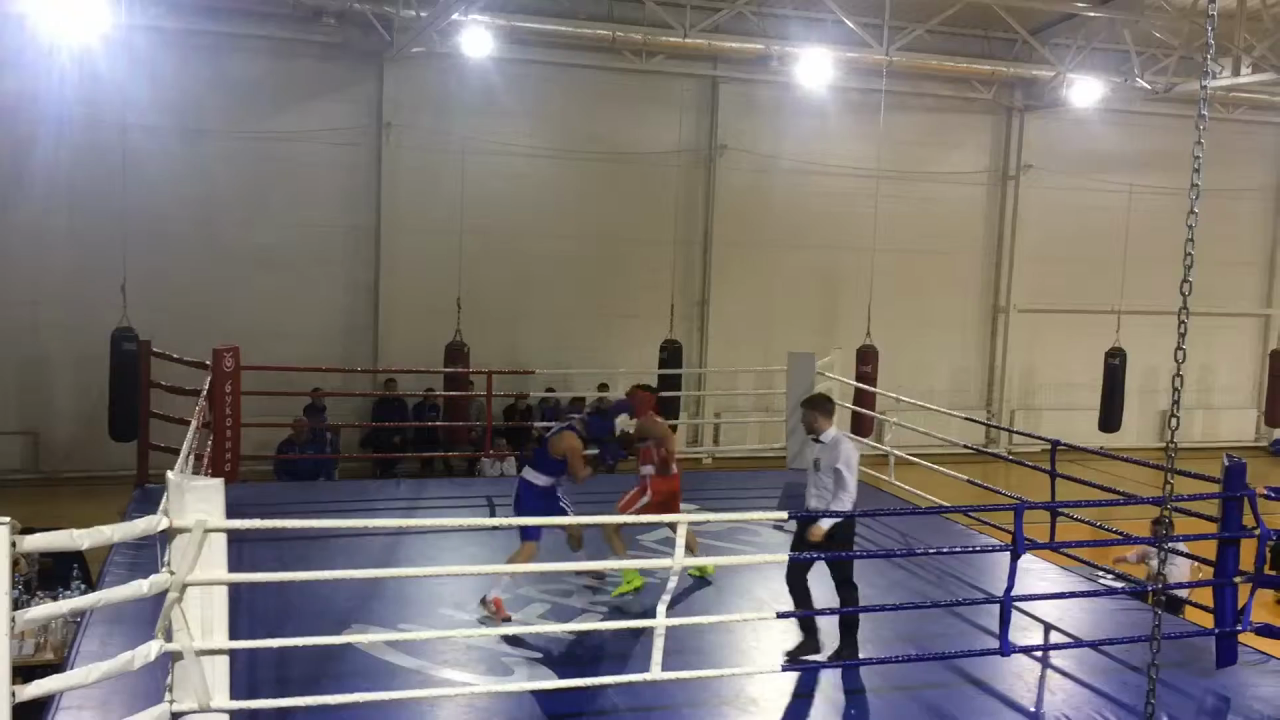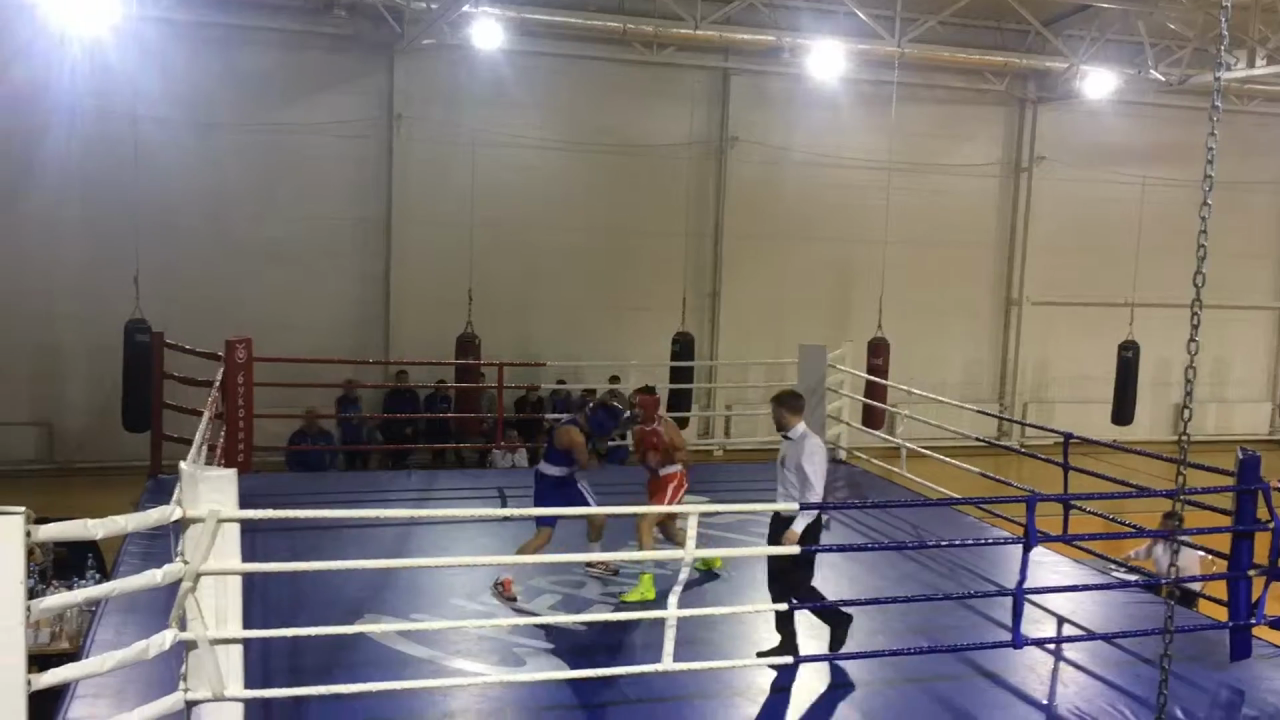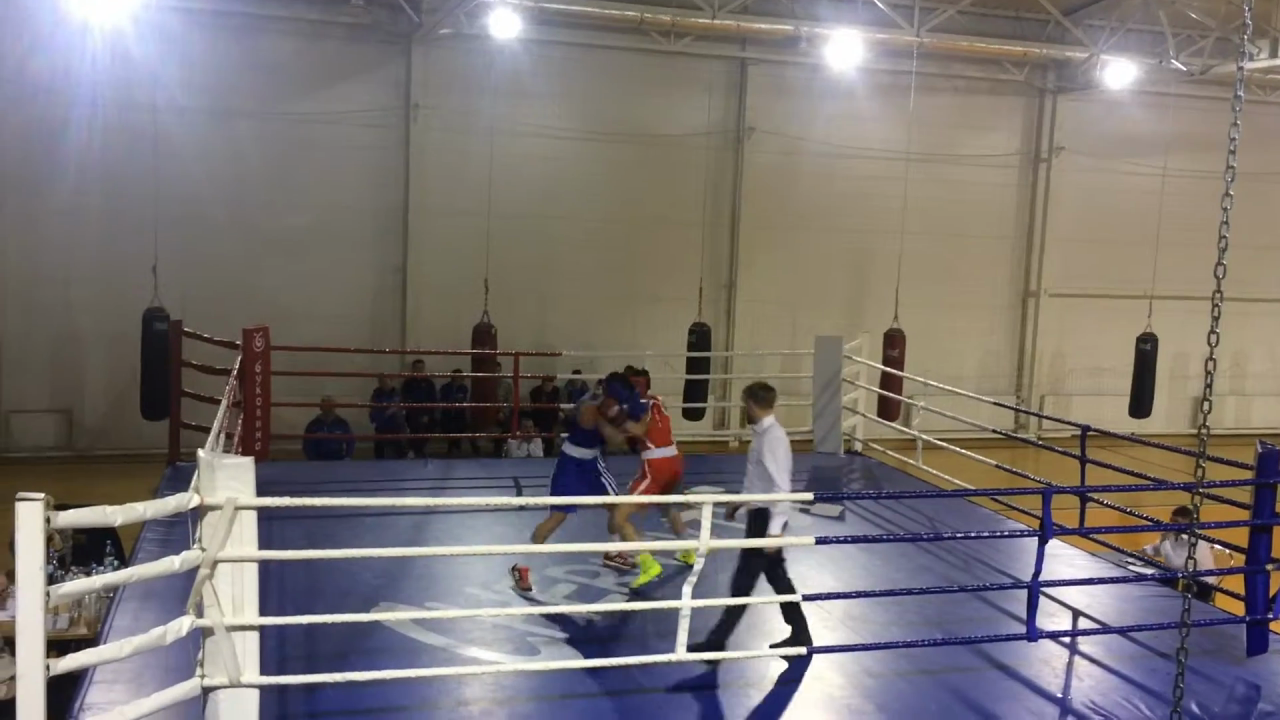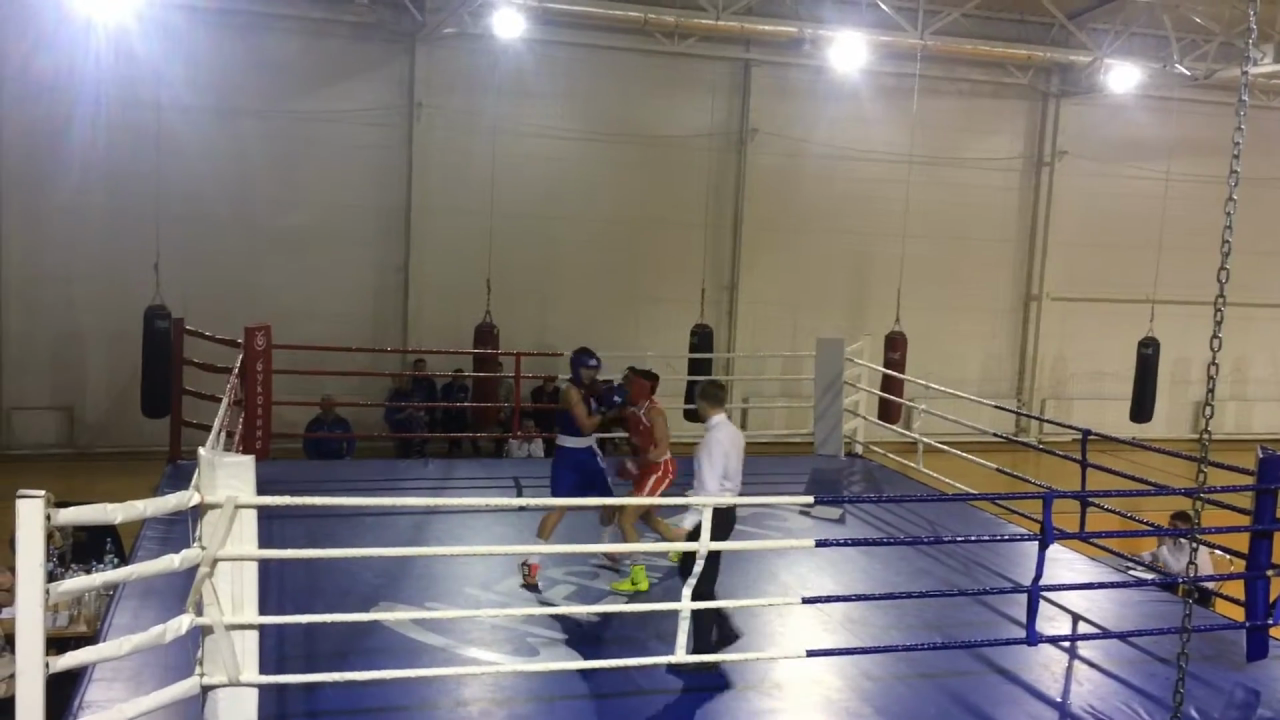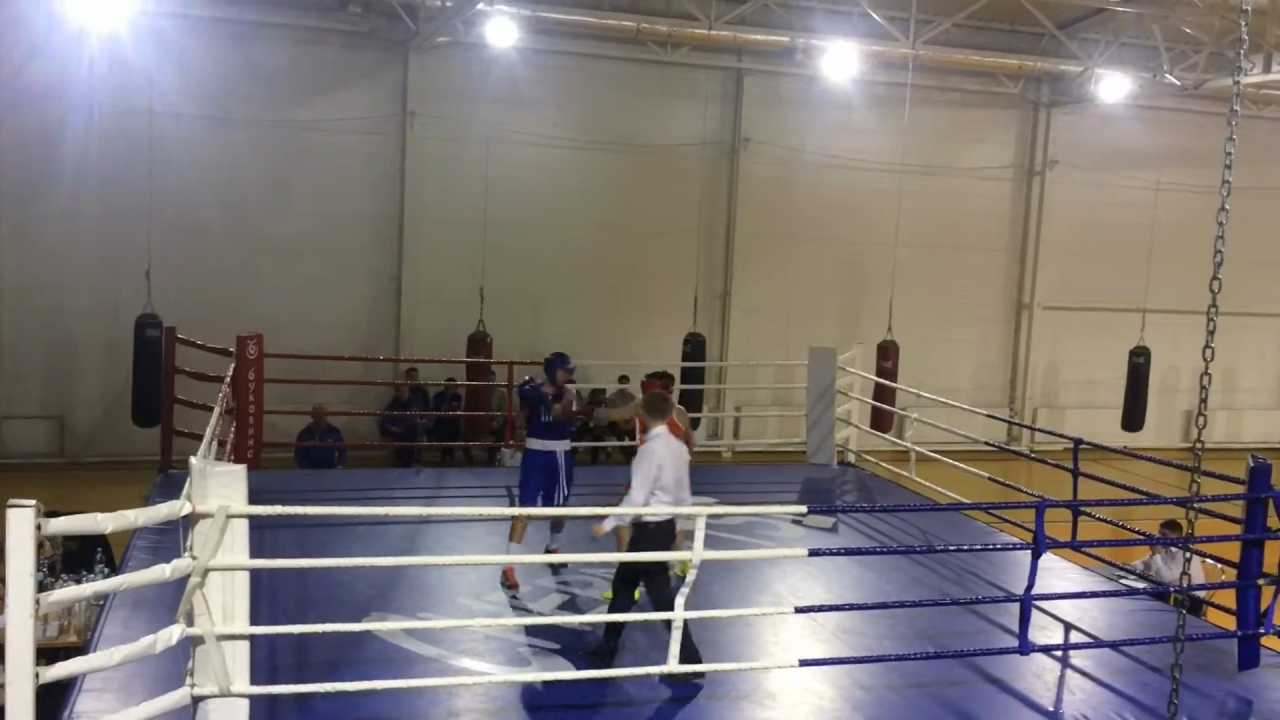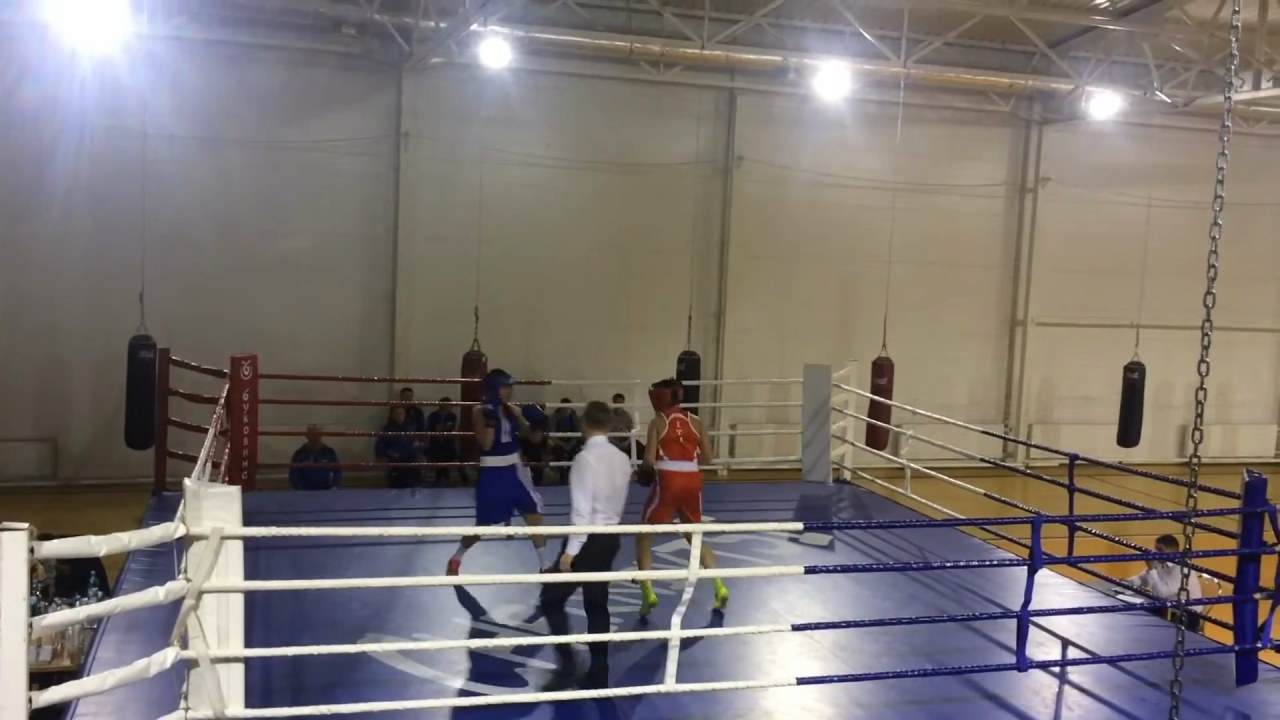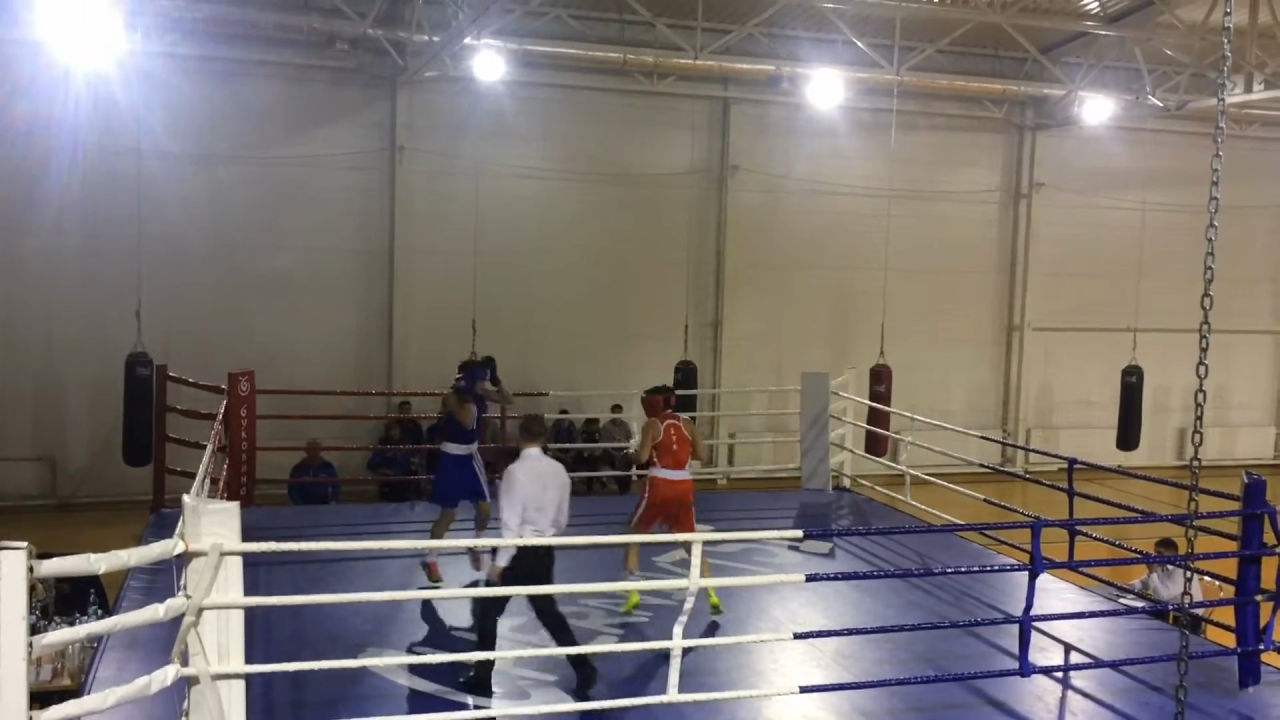
dt=0.3s
person 1, frame 1
left shoulder: (843, 448)
right shoulder: (815, 445)
left elbow: (847, 495)
left wrist: (823, 524)
right wrist: (806, 518)
left hip: (836, 525)
right hip: (811, 519)
left knee: (844, 584)
right knee: (794, 577)
left ankle: (848, 645)
right ankle: (810, 639)
person 1, frame 2
left shoulder: (810, 445)
right shoulder: (788, 442)
left elbow: (814, 493)
left wrist: (797, 528)
left hip: (801, 524)
right hip: (783, 520)
left knee: (798, 586)
right knee: (777, 582)
left ankle: (838, 621)
right ankle: (787, 642)
person 1, frame 3
left shoulder: (772, 438)
right shoulder: (765, 434)
left elbow: (781, 487)
left wrist: (775, 528)
right wrist: (739, 502)
left hip: (765, 518)
right hip: (761, 514)
left knee: (743, 581)
right knee: (776, 576)
left ankle: (716, 644)
right ankle: (799, 634)
person 1, frame 4
left shoulder: (715, 438)
right shoulder: (732, 432)
left elbow: (709, 488)
left wrist: (687, 522)
left hip: (713, 516)
right hip: (723, 513)
left knee: (700, 582)
right knee: (690, 571)
left ankle: (705, 647)
right ankle: (724, 629)
person 1, frame 5
left shoulder: (650, 449)
right shoulder: (679, 447)
left elbow: (636, 497)
right elbow: (684, 497)
left wrist: (608, 525)
right wrist: (675, 519)
left hip: (650, 530)
right hip: (665, 525)
left knee: (663, 598)
right knee: (623, 585)
left ankle: (689, 661)
right ankle: (606, 649)
person 1, frame 6
left shoulder: (586, 458)
right shoulder: (622, 458)
left elbow: (582, 509)
left wrist: (571, 550)
left hip: (589, 541)
right hip: (611, 538)
left knee: (552, 600)
right knee: (597, 605)
left ankle: (568, 664)
right ankle: (599, 672)
person 1, frame 7
left shoulder: (515, 471)
right shoulder: (559, 471)
left elbow: (510, 522)
right elbow: (560, 518)
left wrist: (500, 561)
left hip: (521, 552)
right hip: (545, 551)
left knee: (488, 613)
right knee: (549, 613)
left ankle: (482, 679)
right ankle: (584, 671)
person 2, frame 1
left shoulder: (646, 423)
right shoulder: (650, 422)
left elbow: (669, 439)
left wrist: (666, 462)
left hip: (654, 484)
right hip: (670, 483)
left knee: (610, 527)
right knee: (676, 523)
left ankle: (631, 576)
right ankle: (703, 565)
person 2, frame 2
left shoulder: (666, 425)
right shoulder: (638, 429)
left elbow: (683, 454)
right elbow: (642, 456)
right wrist: (651, 456)
left hip: (673, 481)
right hip: (656, 483)
left knee: (644, 526)
right knee: (668, 531)
left ankle: (647, 585)
right ankle: (709, 558)
person 2, frame 3
right shoulder: (656, 403)
left elbow: (638, 432)
left hip: (655, 468)
right hip: (673, 464)
left knee: (618, 518)
right knee: (668, 507)
left ankle: (648, 564)
right ankle: (688, 552)
person 2, frame 4
left shoulder: (653, 412)
right shoulder: (632, 410)
left elbow: (658, 451)
left wrist: (634, 464)
left hip: (659, 470)
right hip: (646, 469)
left knee: (625, 518)
right knee: (648, 517)
left ankle: (638, 577)
person 2, frame 5
left shoulder: (643, 407)
right shoulder: (680, 413)
left elbow: (612, 415)
right elbow: (691, 443)
left wrist: (594, 412)
left knee: (623, 524)
right ankle: (684, 563)
person 2, frame 6
left shoulder: (658, 421)
right shoulder: (694, 421)
left elbow: (650, 457)
right elbow: (707, 455)
left wrist: (644, 468)
left hip: (667, 480)
right hip: (692, 480)
left knee: (643, 537)
left ankle: (648, 592)
right ankle: (719, 588)
person 2, frame 7
left shoulder: (652, 425)
right shoulder: (687, 424)
left elbow: (642, 457)
right elbow: (701, 455)
left wrist: (639, 456)
left hip: (658, 488)
right hip: (684, 487)
right knee: (691, 543)
left ankle: (633, 594)
right ankle: (711, 594)
person 3, frame 1
left shoulder: (573, 426)
right shoulder: (573, 441)
right elbow: (579, 477)
left hip: (546, 487)
right hip: (532, 489)
left knee: (574, 527)
right knee: (530, 547)
left ankle: (581, 564)
right ankle: (492, 598)
person 3, frame 2
left shoulder: (582, 418)
right shoulder: (572, 434)
right elbow: (585, 465)
left hip: (569, 477)
right hip: (549, 480)
left knee: (598, 519)
right knee: (544, 535)
left ankle: (594, 561)
right ankle: (503, 580)
person 3, frame 3
left shoulder: (607, 404)
right shoulder: (594, 410)
right elbow: (614, 439)
left hip: (591, 460)
right hip: (572, 463)
right knee: (558, 516)
right ankle: (521, 567)
person 3, frame 4
left shoulder: (592, 385)
right shoulder: (570, 390)
left elbow: (597, 415)
right elbow: (587, 427)
right wrist: (606, 409)
left hip: (589, 450)
right hip: (567, 452)
left knee: (609, 501)
right knee: (558, 508)
right ankle: (531, 562)
person 3, frame 5
left shoulder: (567, 393)
right shoulder: (534, 391)
left elbow: (567, 414)
right elbow: (525, 419)
left wrist: (547, 403)
right wrist: (526, 402)
left hip: (561, 456)
right hip: (535, 455)
left knee: (559, 510)
right knee: (525, 510)
left ankle: (552, 547)
right ankle: (509, 566)
person 3, frame 6
left shoulder: (511, 409)
right shoulder: (480, 413)
left elbow: (528, 433)
right elbow: (486, 445)
right wrist: (491, 418)
left hip: (513, 469)
right hip: (491, 473)
left knee: (535, 518)
right knee: (483, 526)
left ankle: (546, 567)
right ankle: (455, 559)
person 3, frame 7
left shoulder: (480, 394)
right shoulder: (451, 397)
left elbow: (507, 400)
right elbow: (466, 421)
left wrist: (495, 379)
right wrist: (466, 396)
left hip: (471, 456)
right hip: (452, 458)
left knee: (484, 509)
right knee: (448, 512)
left ankle: (475, 547)
right ankle: (430, 561)
